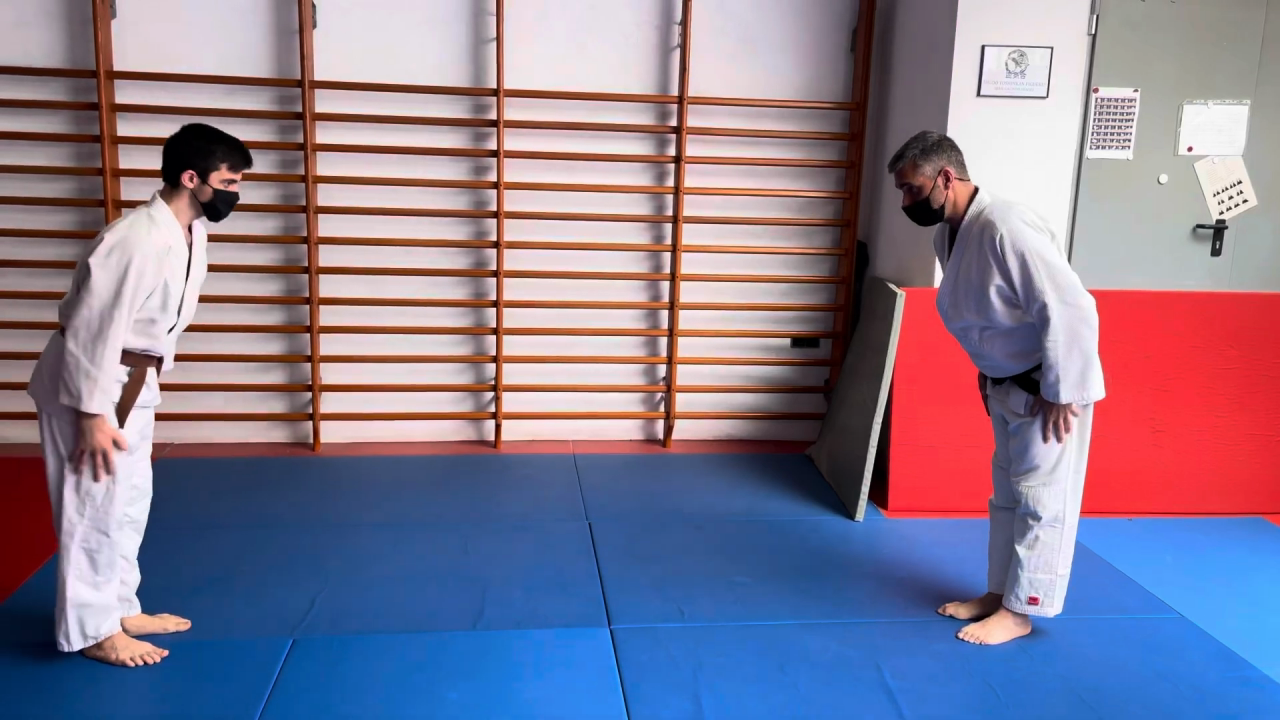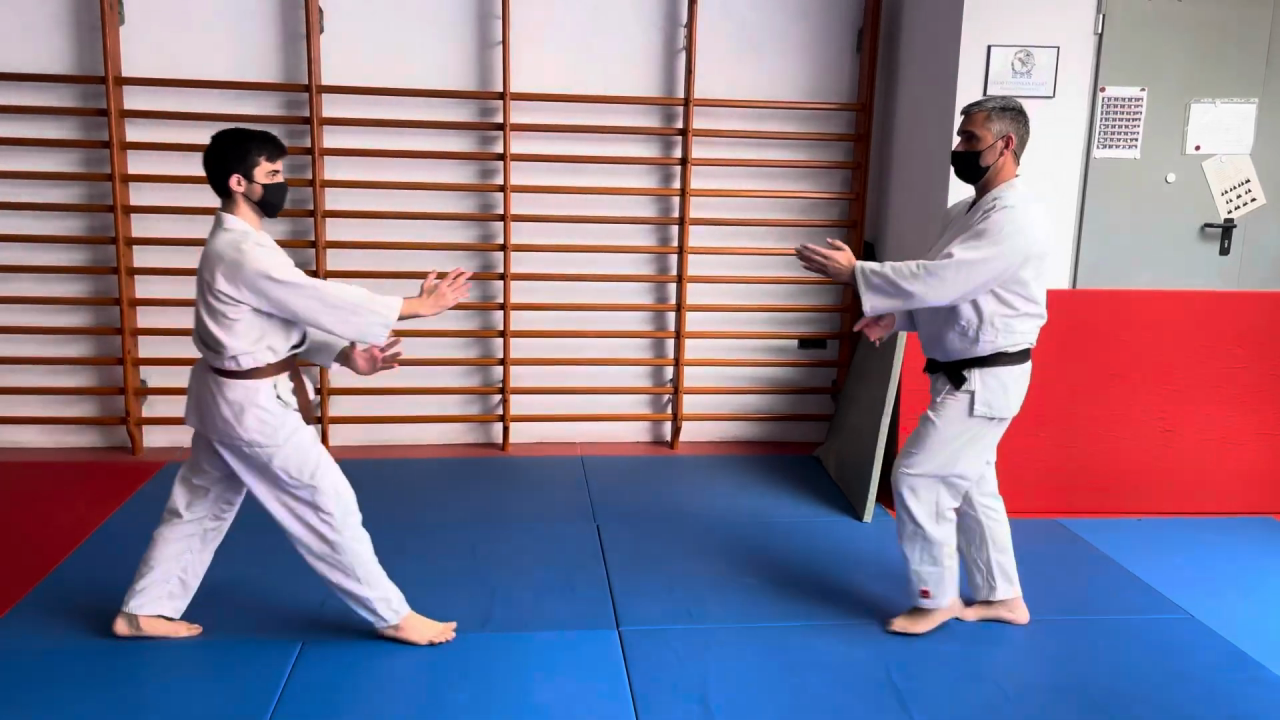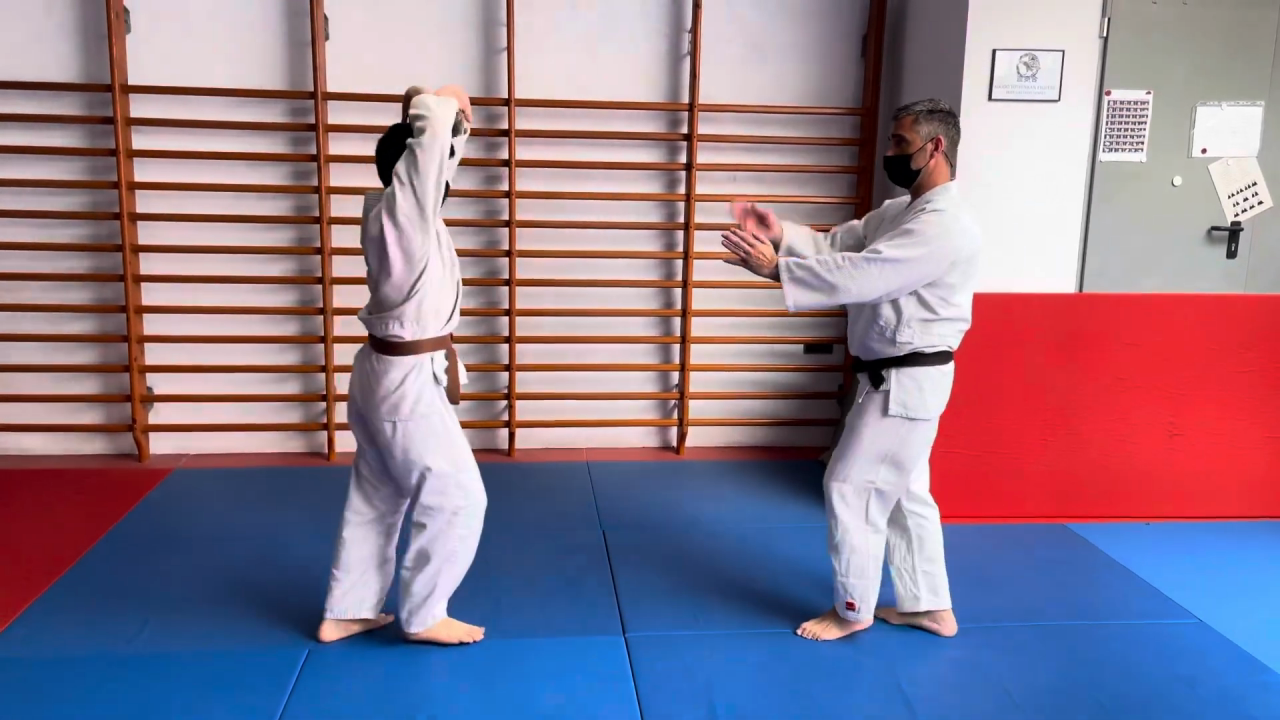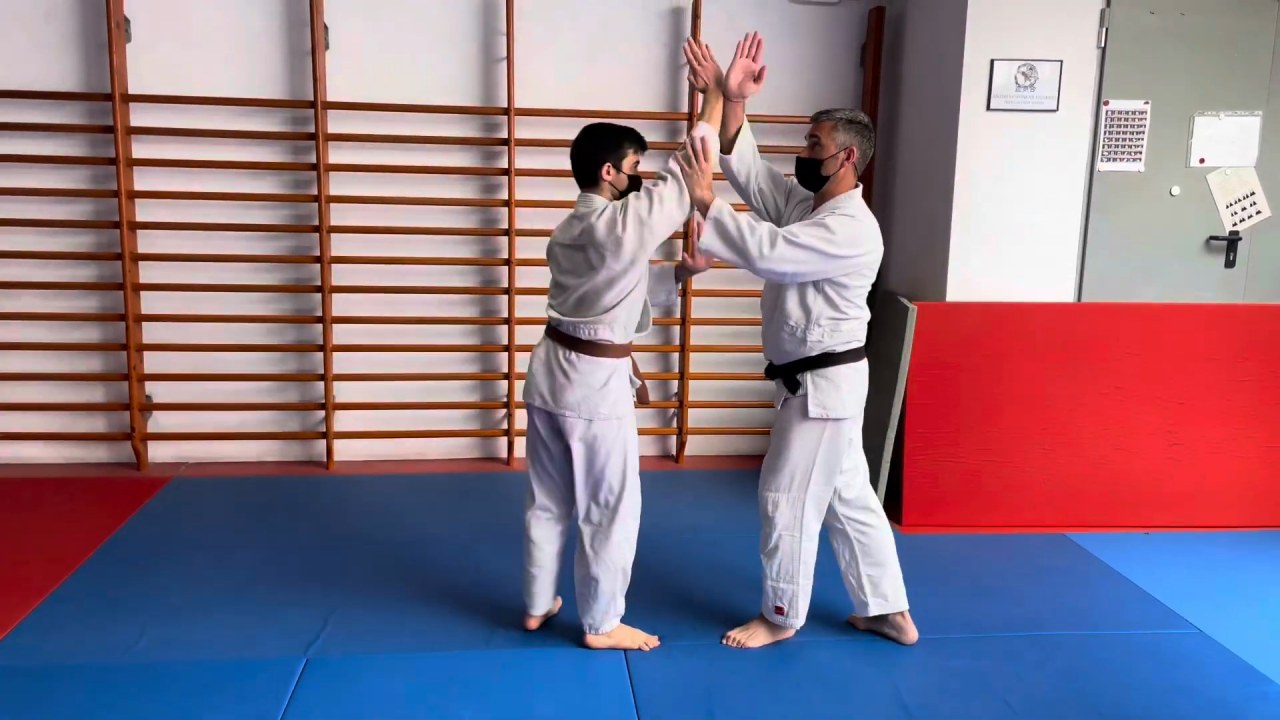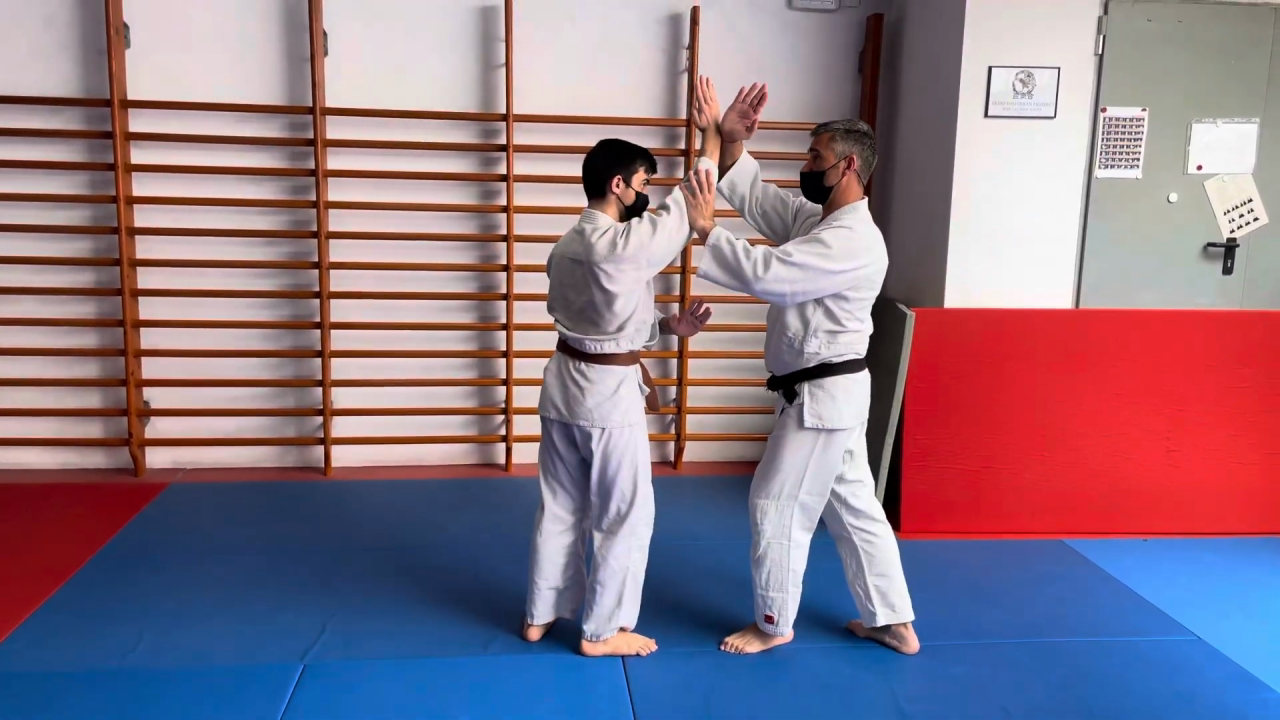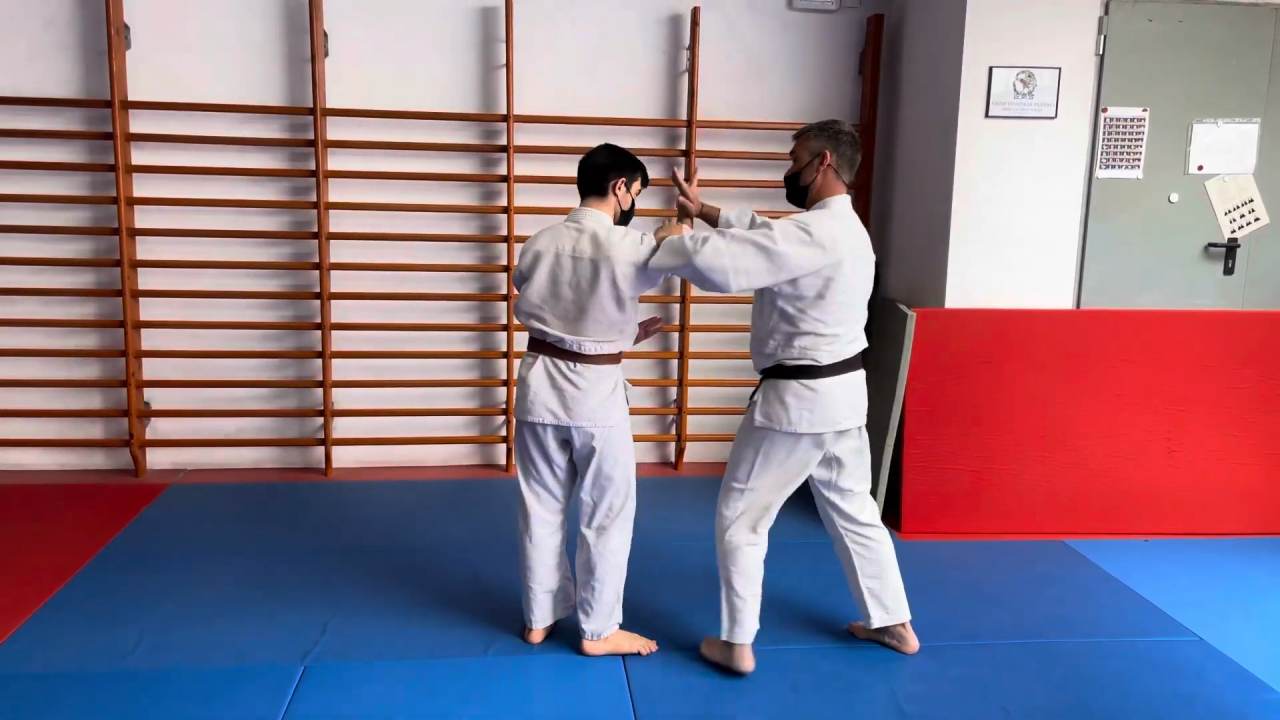
dt=0.7s
person 1, frame 1
left shoulder: (1007, 229)
right shoulder: (947, 234)
left elbow: (1070, 311)
left wrist: (1062, 394)
right wrist: (991, 373)
left hip: (1051, 385)
right hip: (1011, 383)
left knee: (1044, 498)
right knee: (1009, 492)
left ankle: (1019, 610)
right ankle: (998, 592)
person 1, frame 2
left shoulder: (1015, 220)
right shoulder: (964, 211)
left elbow: (943, 279)
right elbow: (936, 283)
left wrist: (857, 275)
right wrist: (893, 316)
left hip: (986, 380)
right hip: (958, 375)
left knee: (917, 478)
right knee: (971, 489)
left ankle: (937, 599)
right ankle: (1003, 596)
person 1, frame 3
left shoulder: (946, 226)
right shoulder: (895, 212)
left elbow: (860, 274)
right elbow: (838, 246)
left wrist: (776, 268)
right wrist: (781, 234)
left hip: (907, 381)
right hip: (892, 377)
left knee: (849, 485)
right knee: (905, 493)
left ankle: (854, 607)
right ankle: (931, 605)
person 1, frame 4
left shoulder: (851, 229)
right shoulder: (804, 203)
left elbow: (768, 250)
right elbow: (748, 168)
left wrist: (706, 202)
right wrist: (732, 100)
left hip: (823, 383)
right hip: (819, 380)
left knee: (788, 500)
right knee: (850, 497)
left ankle: (781, 616)
right ankle: (889, 611)
person 1, frame 5
left shoulder: (854, 240)
right shoulder: (816, 218)
left elbow: (768, 274)
right elbow: (754, 196)
left wrist: (706, 229)
right wrist: (730, 140)
left hip: (822, 396)
right hip: (831, 391)
left knee: (777, 506)
right knee: (854, 506)
left ankle: (773, 624)
right ankle: (893, 621)
person 1, frame 6
left shoulder: (810, 234)
right shoulder: (845, 228)
left elbow: (715, 260)
right elbow: (764, 236)
left wrist: (673, 239)
right wrist: (705, 210)
left hip: (799, 396)
right hip: (843, 392)
left knee: (741, 512)
right knee: (853, 508)
left ankle: (737, 642)
right ankle: (893, 622)
person 2, frame 1
left shoulder: (191, 234)
right shoulder: (137, 239)
right elbow: (95, 331)
left wrist: (145, 391)
right wrist: (95, 415)
left hip: (128, 380)
right hip: (90, 384)
left knee: (126, 500)
right knee: (97, 505)
left ankle: (119, 610)
right ankle: (93, 630)
person 2, frame 2
left shoulder: (241, 241)
right shoulder: (241, 252)
left elbow: (295, 313)
right elbow: (318, 301)
left wrist: (346, 353)
right wrist: (417, 305)
left hip: (232, 396)
right hip: (254, 403)
left knee: (200, 507)
right knee: (328, 504)
left ankle: (143, 611)
right ankle: (390, 615)
person 2, frame 3
left shoulder: (392, 214)
right shoulder: (400, 210)
left elbow: (441, 140)
right elbow: (427, 144)
left wrist: (452, 109)
right wrist: (432, 104)
left hip: (385, 375)
right hip: (409, 383)
left knee: (376, 501)
right knee: (458, 497)
left ankle: (345, 612)
right ankle: (423, 613)
person 2, frame 4
left shoulder: (566, 231)
right shoulder: (625, 222)
right elbow: (688, 172)
left wrist: (681, 270)
right wrist: (714, 98)
left hip: (550, 371)
right hip: (597, 382)
left knee: (547, 499)
right knee: (610, 508)
left ankle: (536, 602)
right ankle: (601, 622)
person 2, frame 5
left shoulder: (568, 245)
right shoulder: (623, 244)
right elbow: (686, 210)
left wrist: (666, 326)
right wrist: (713, 138)
left hip: (563, 386)
right hip: (609, 395)
left knee: (559, 507)
right knee: (625, 516)
left ankle: (540, 615)
right ankle: (602, 630)
person 2, frame 6
left shoulder: (538, 243)
right shoulder: (629, 245)
left elbow: (538, 313)
left hip: (540, 382)
right hip: (595, 391)
left knee: (542, 507)
right knee: (608, 513)
left ankle: (539, 617)
right ankle: (599, 630)
